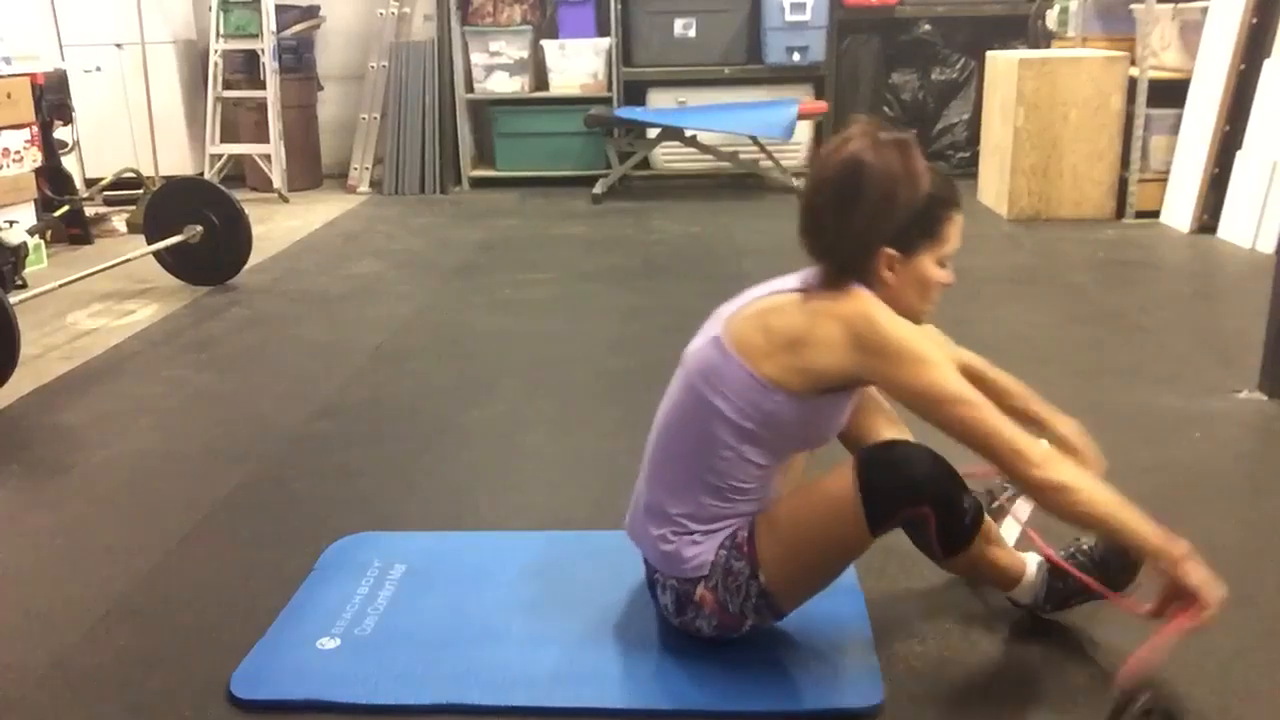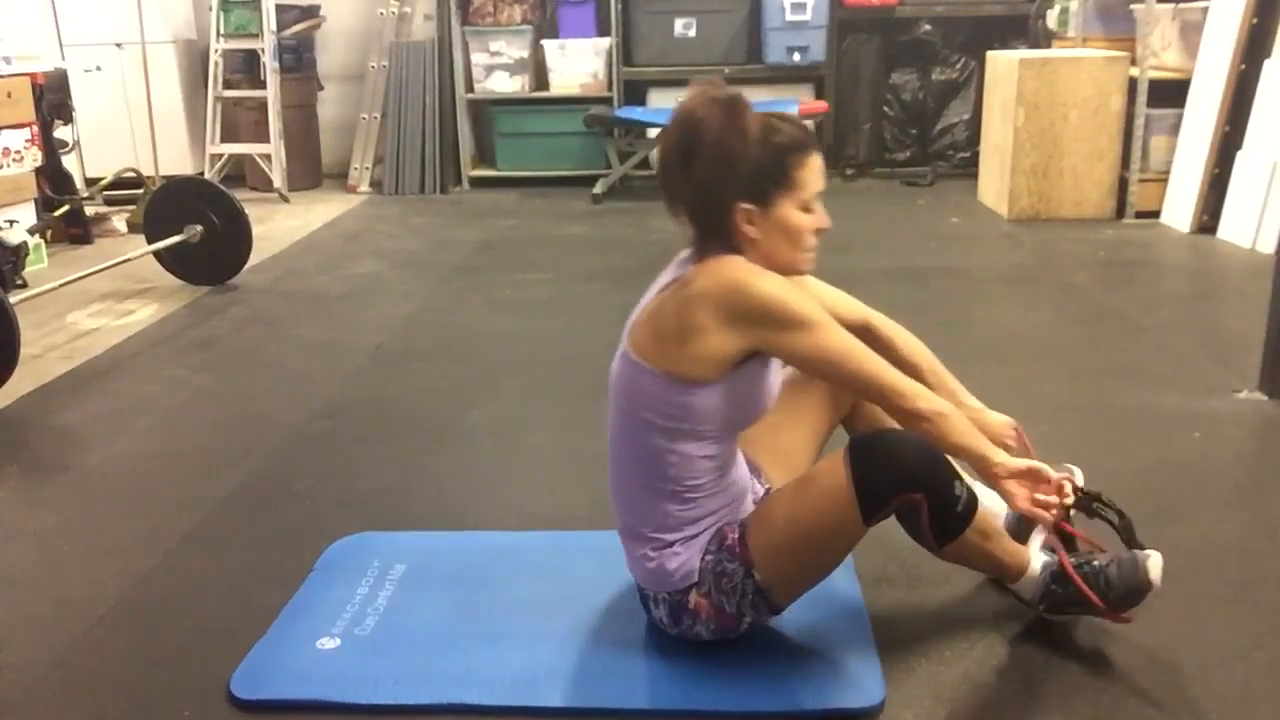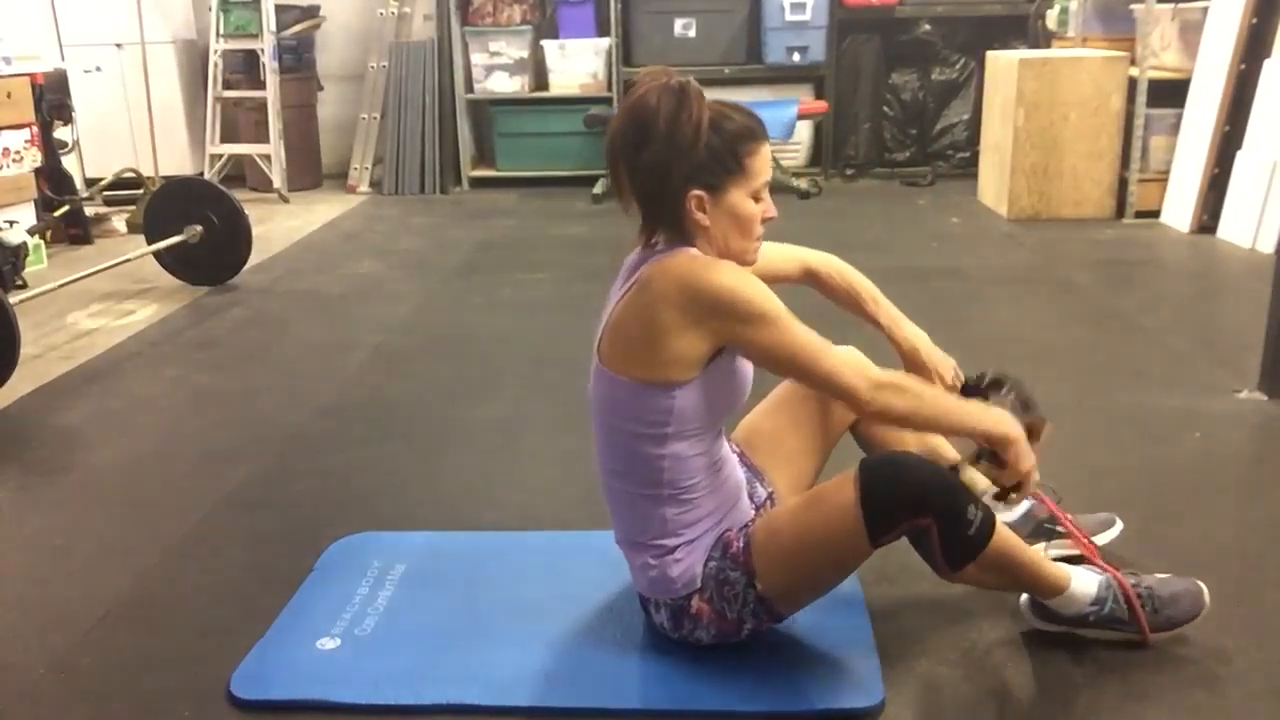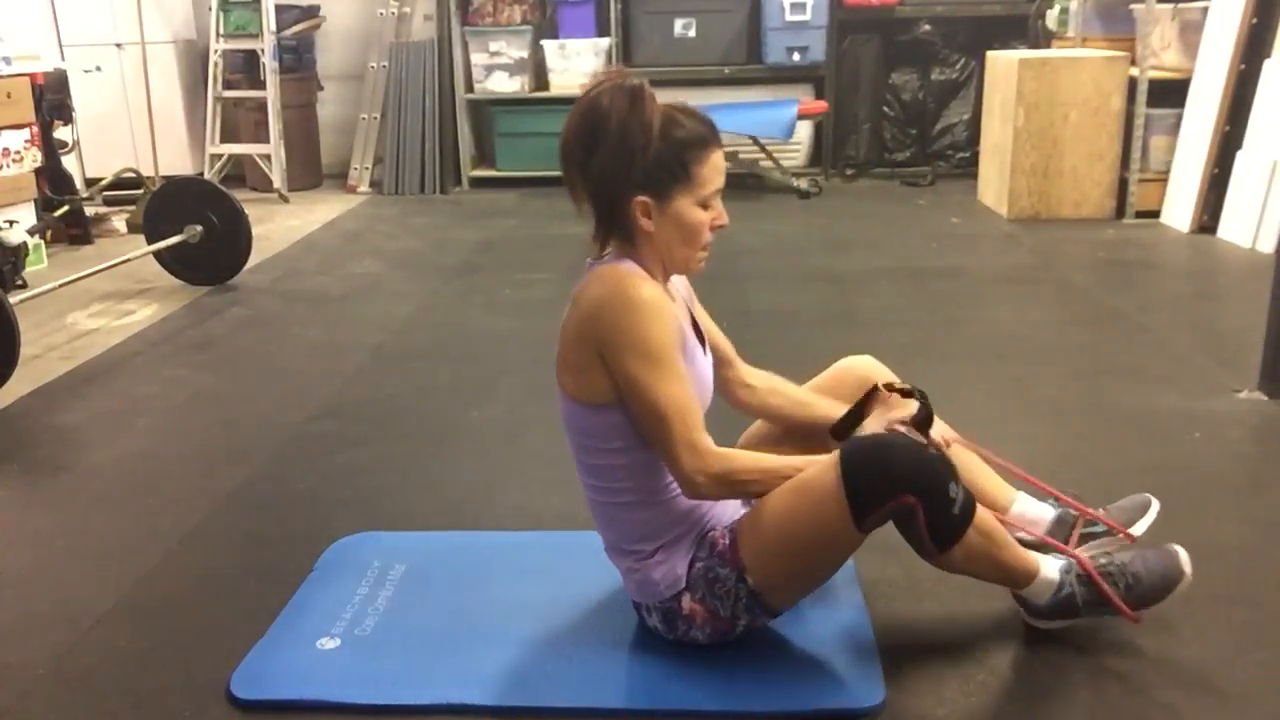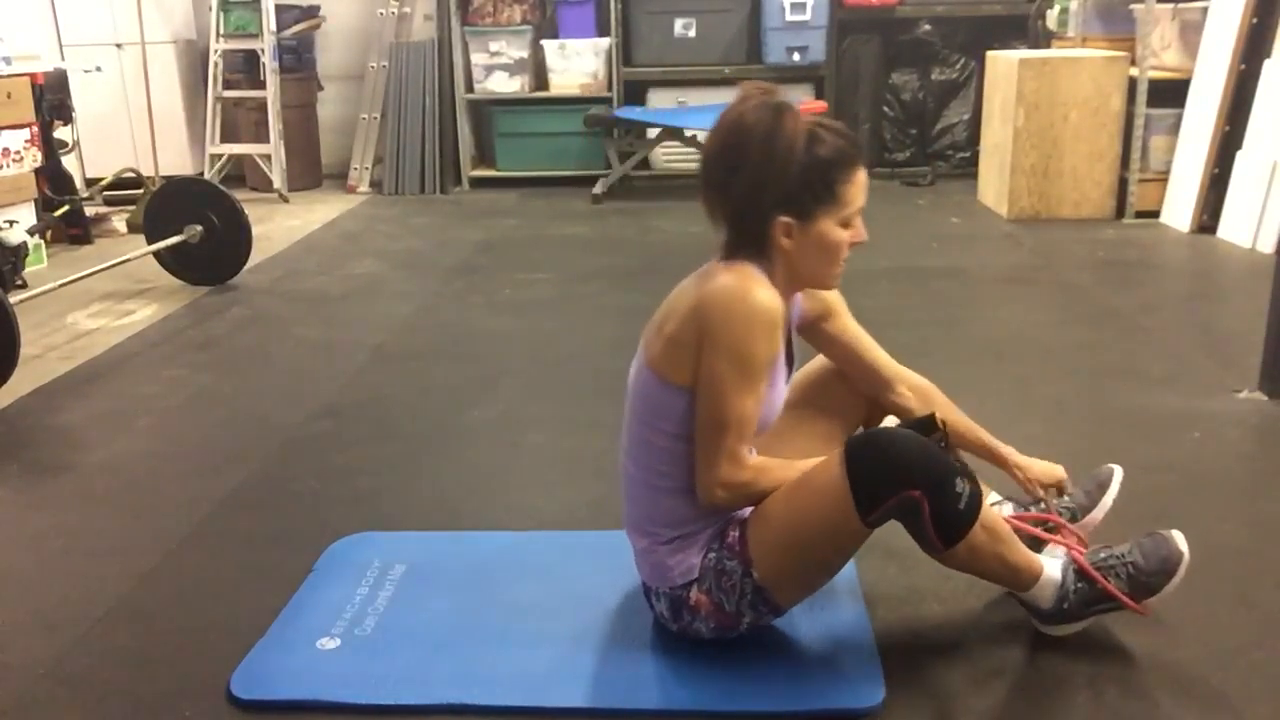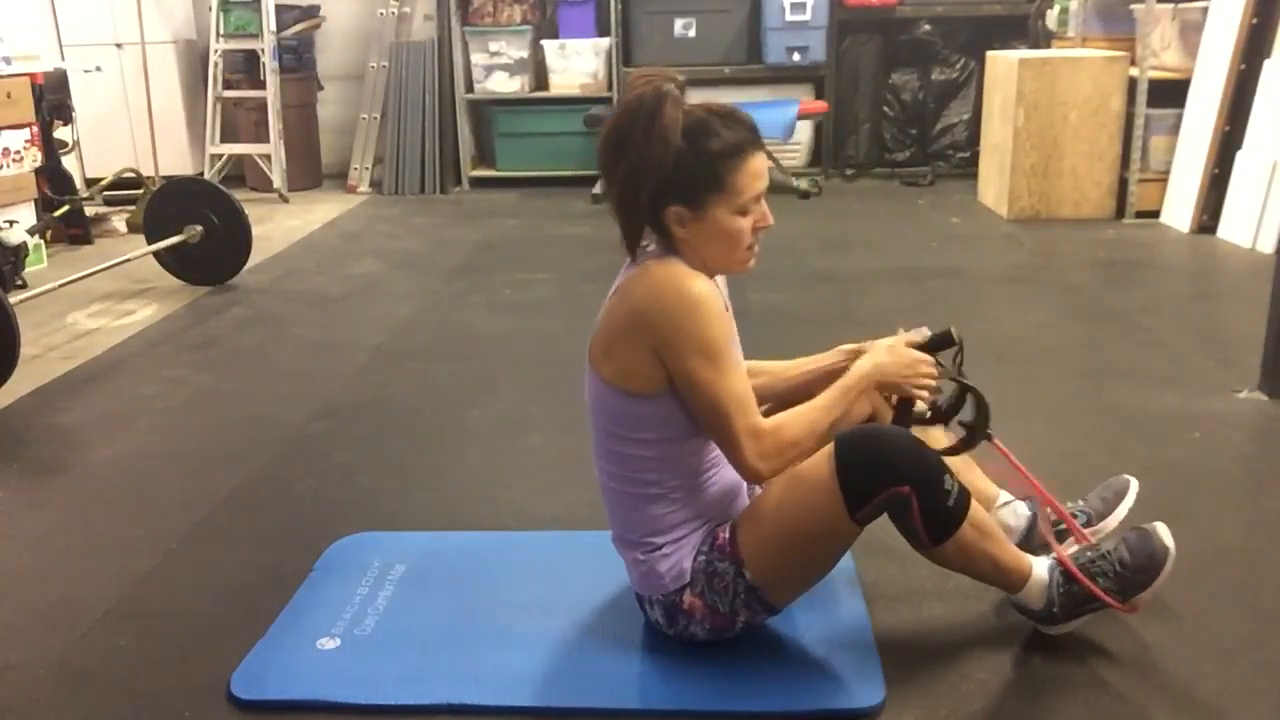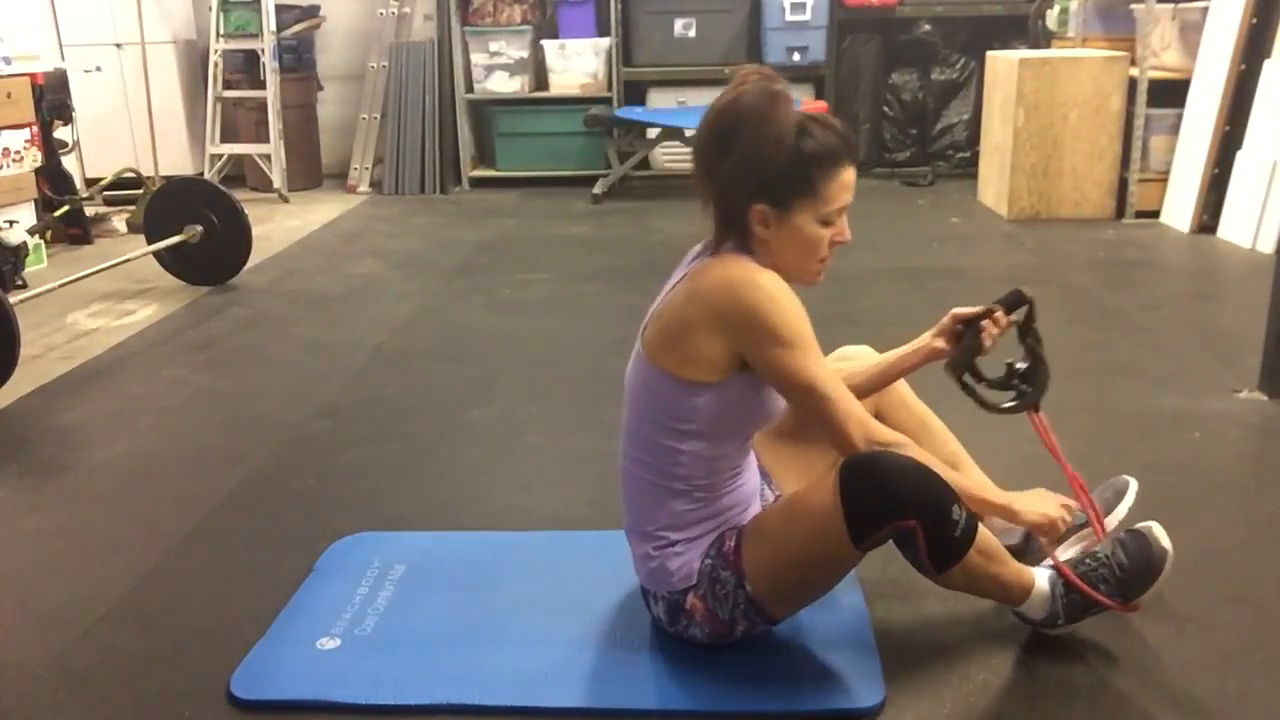
dt=0.7s
person 1, frame 1
left shoulder: (828, 295)
right shoulder: (856, 323)
left elbow: (964, 366)
right elbow: (1028, 468)
left wrist: (1063, 430)
right wrist: (1168, 551)
left hip: (692, 540)
right hip: (705, 586)
right knee: (908, 475)
left ankle: (964, 520)
right ankle: (1032, 585)
person 1, frame 2
left shoulder: (729, 265)
right shoulder: (738, 291)
left elbow: (873, 327)
right elbow: (913, 406)
left wrist: (973, 414)
right wrist: (994, 461)
left hip: (714, 516)
right hip: (698, 587)
left knee: (849, 366)
right knee: (897, 460)
left ankle: (990, 516)
right ankle: (1038, 582)
person 1, frame 3
left shoulder: (677, 254)
right shoulder: (699, 283)
left elbow: (820, 267)
right elbow: (865, 395)
left wrist: (912, 340)
right wrist: (995, 425)
left hip: (712, 515)
right hip: (699, 587)
left knee: (842, 371)
right knee: (910, 485)
left ankle: (1009, 523)
right ankle: (1073, 599)
person 1, frame 4
left shoulder: (647, 273)
right shoulder: (627, 296)
left elbow: (742, 383)
right elbow: (700, 469)
left wrist: (858, 425)
right wrist: (850, 461)
left hip: (704, 533)
right hip: (691, 590)
left knee: (859, 376)
right knee: (889, 466)
left ankle: (1043, 527)
right ankle: (1050, 587)
person 1, frame 5
left shoulder: (781, 280)
right shoulder: (747, 302)
left elbow: (900, 387)
right elbow: (722, 479)
left wrist: (1012, 463)
right wrist: (853, 464)
left hip: (713, 533)
right hip: (700, 582)
left knee: (862, 377)
right knee: (896, 462)
left ankle: (1006, 525)
right ankle: (1054, 589)
person 1, frame 6
left shoulder: (668, 269)
right shoulder: (677, 294)
left elbow: (733, 386)
right elbow: (756, 453)
left wrist: (855, 362)
right wrist: (865, 376)
left hip: (704, 526)
right hip: (693, 585)
left knee: (864, 385)
right knee: (883, 458)
left ankle: (1018, 524)
right ankle: (1045, 591)
person 1, frame 7
left shoulder: (726, 262)
right shoulder: (746, 291)
left elbow: (823, 392)
right elbow: (857, 440)
left wrist: (928, 348)
right wrist: (1001, 503)
left hip: (724, 513)
right hip: (701, 586)
left knee: (856, 365)
right knee: (892, 484)
left ankle: (1031, 531)
right ankle: (1043, 597)
